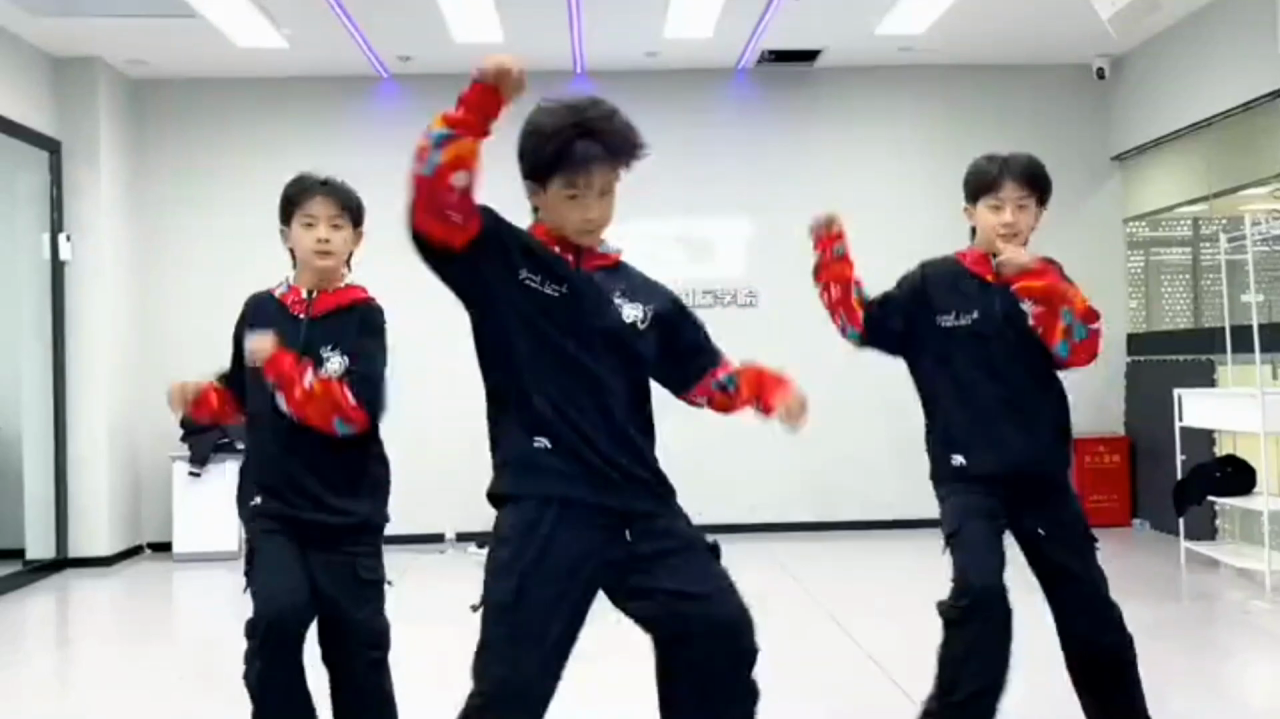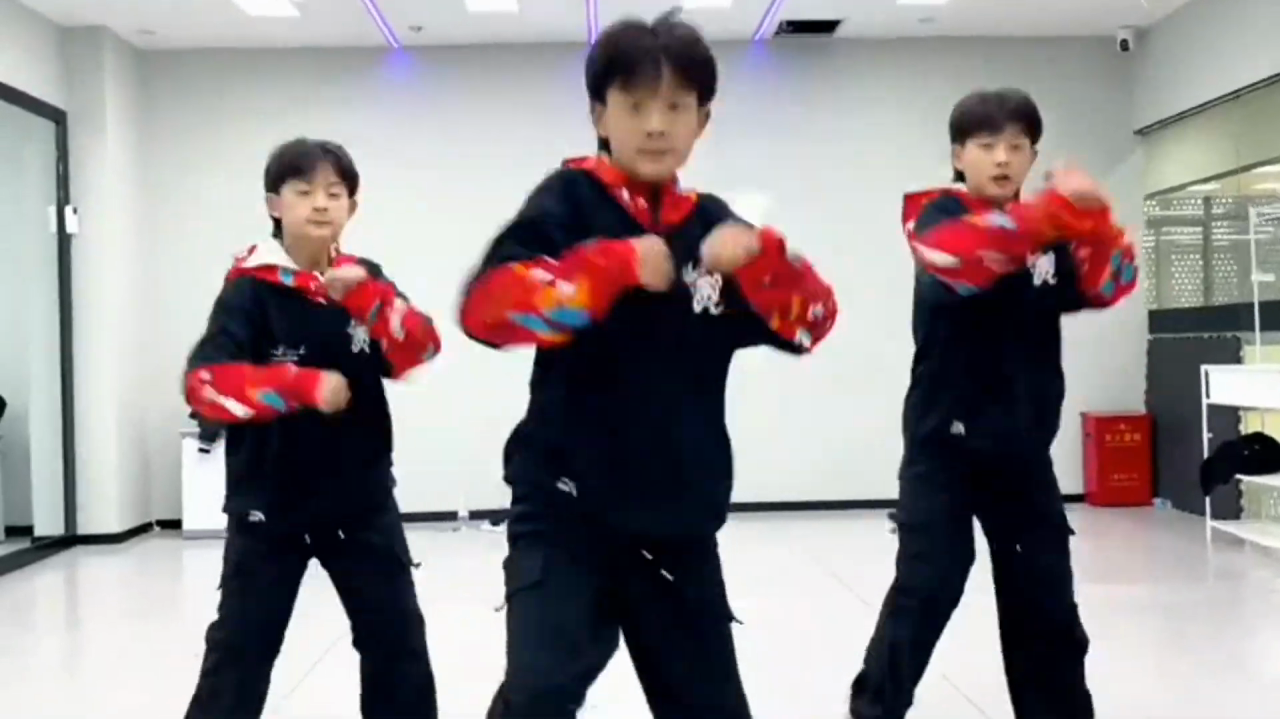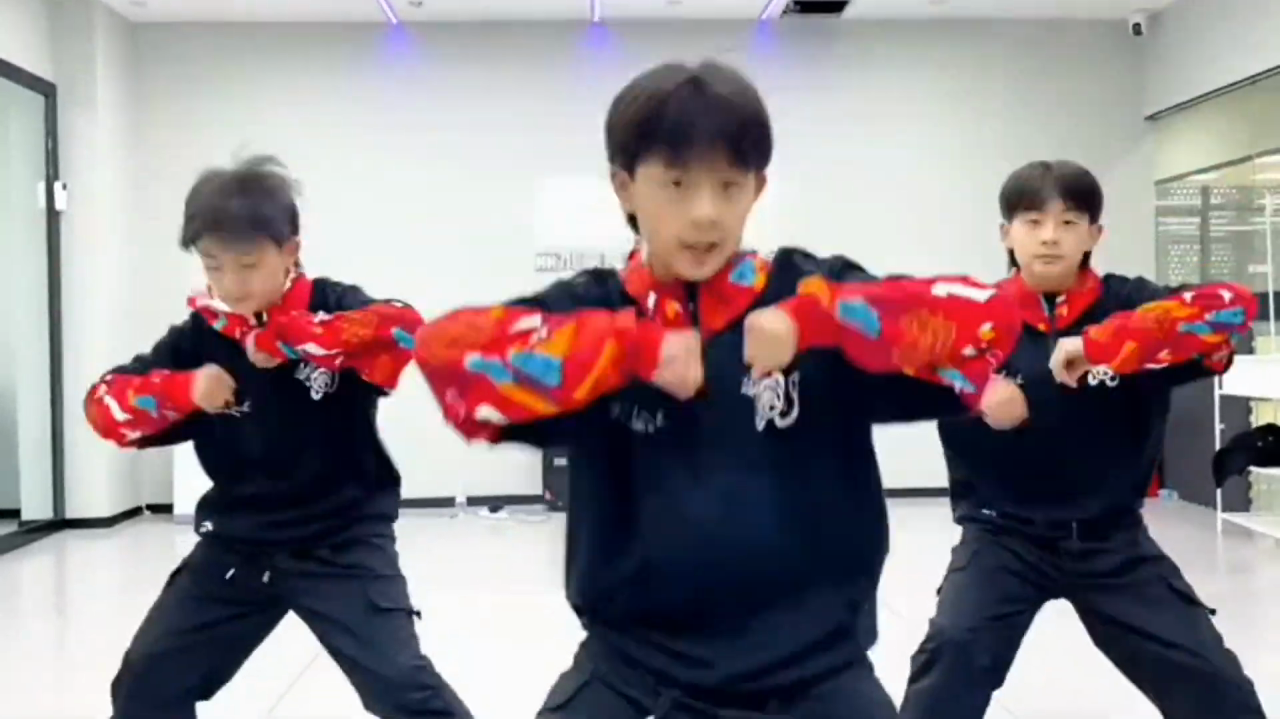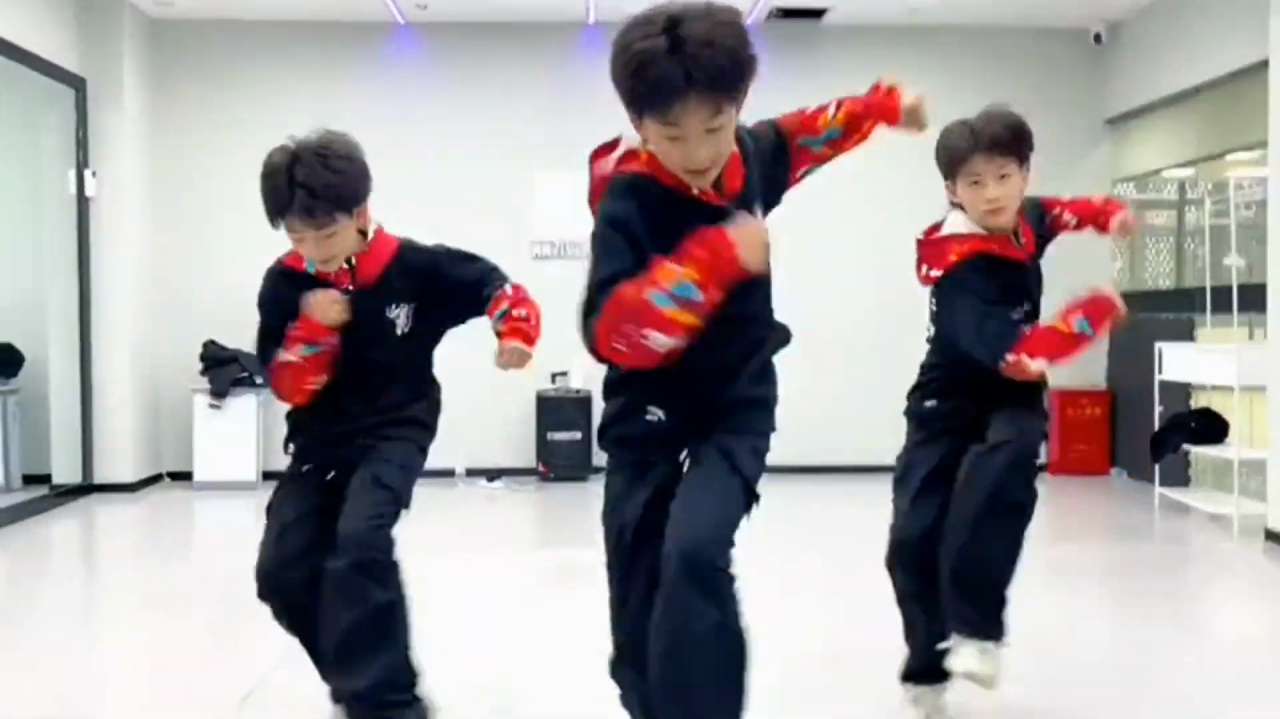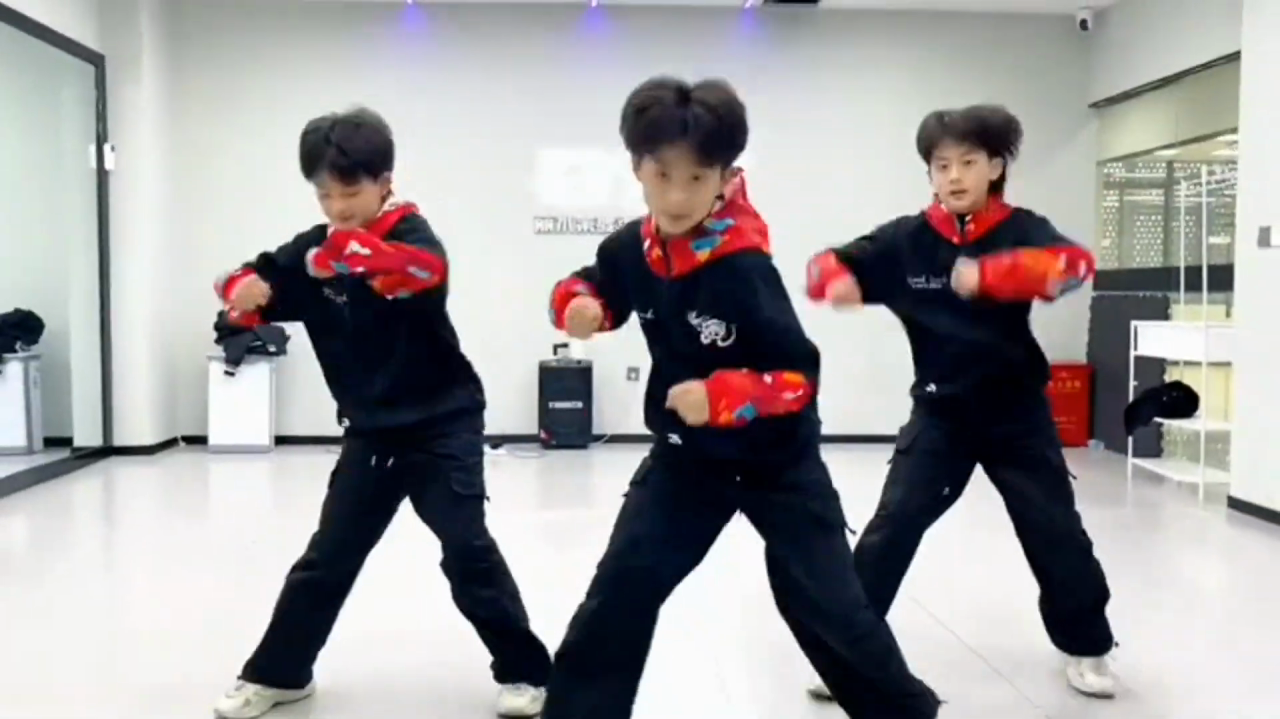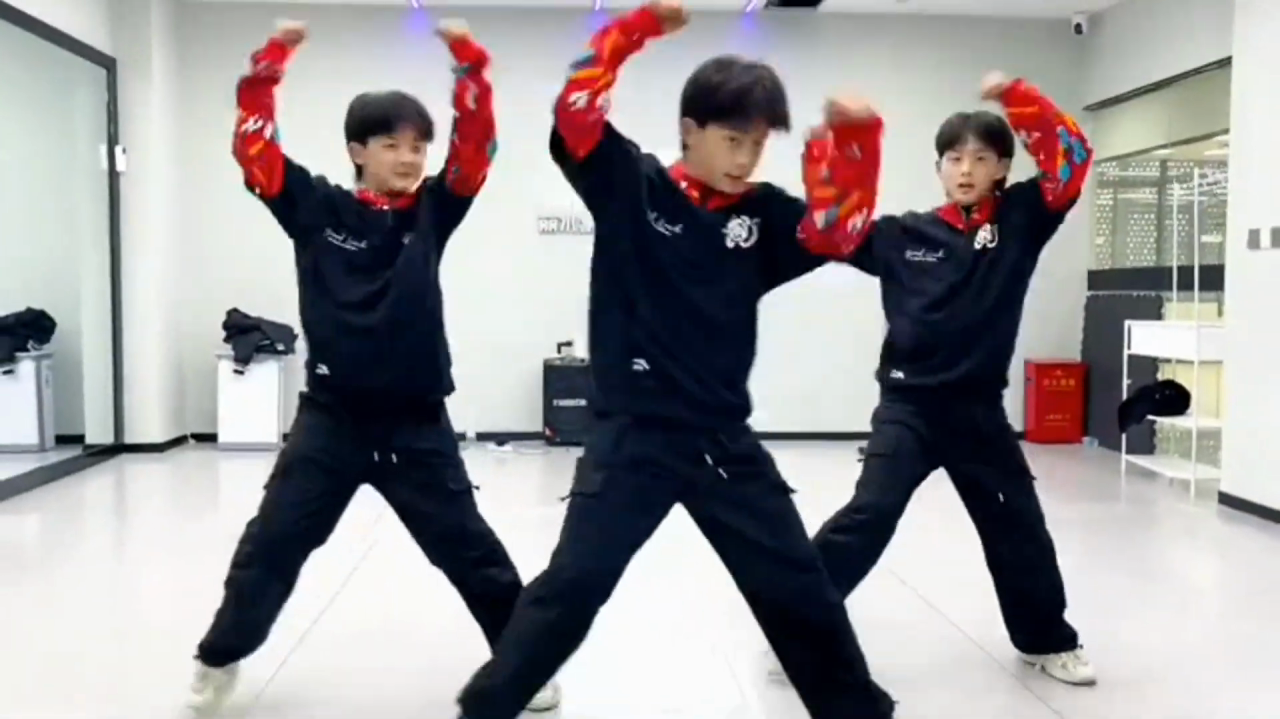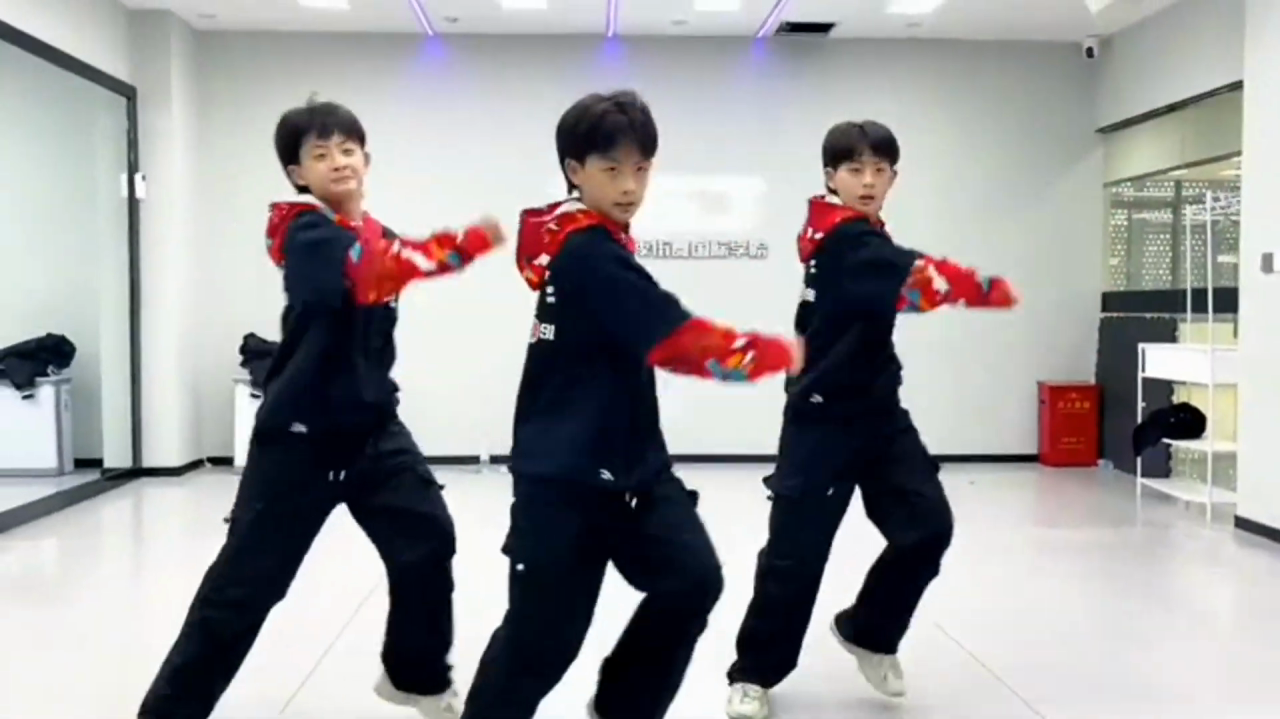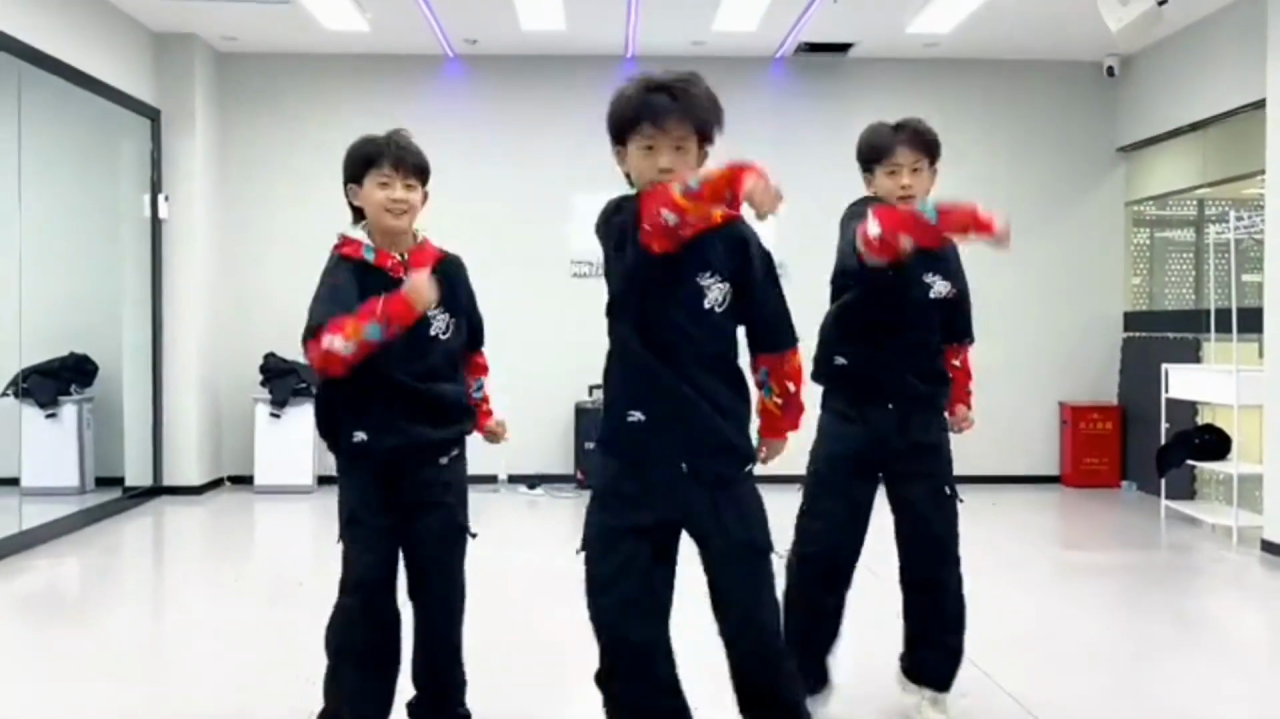
dt=0.5s
person 1, frame 1
left shoulder: (634, 291)
right shoulder: (505, 258)
left elbow: (707, 376)
right elbow: (434, 210)
left wrist: (768, 388)
right wrist: (481, 102)
left hip: (639, 503)
right hip: (548, 502)
left knee: (721, 635)
person 1, frame 2
left shoulder: (712, 225)
right shoulder: (566, 205)
left elbow: (808, 322)
right elbow: (488, 309)
left wrist: (760, 256)
right wrist: (619, 267)
left hip: (678, 527)
right hip: (562, 516)
person 1, frame 3
left shoulder: (814, 298)
right shoulder: (592, 319)
left elbow: (986, 319)
right elbow: (449, 351)
left wrist: (816, 319)
right wrist: (632, 347)
person 1, frame 4
left shoulder: (750, 153)
right shoulder: (629, 194)
left elbow: (803, 134)
right elbow: (617, 336)
left wrist: (881, 107)
right wrist: (717, 257)
left hip: (732, 416)
right hip: (648, 427)
left knee: (693, 559)
right knee: (639, 611)
person 1, frame 5
left shoulder: (743, 266)
right shoulder: (629, 248)
left elbow: (799, 375)
right elbow: (592, 287)
left wrist: (718, 399)
right wrist: (577, 306)
left hip: (776, 458)
right hip: (683, 449)
left knee: (835, 612)
right knee: (617, 596)
person 1, frame 6
left shoulder: (758, 213)
right shoulder: (634, 186)
left elbow: (836, 229)
right elbow: (575, 121)
left wrist: (847, 134)
left hip: (717, 429)
right hip: (635, 424)
left knee: (799, 582)
right knee: (578, 579)
person 1, frame 7
left shoulder: (582, 244)
right shoulder: (590, 255)
right elbow: (680, 342)
right wrist: (776, 353)
left hip: (631, 467)
right hip: (566, 477)
left knee: (692, 581)
right knee: (544, 631)
person 1, frame 8
left shoulder: (734, 240)
right shoulder: (620, 223)
left elbow: (775, 344)
right elbow: (660, 214)
left wrist: (778, 425)
right wrist: (738, 182)
left hip: (717, 459)
right hip: (631, 459)
left knee: (751, 620)
right knee: (629, 627)
person 2, frame 1
left shoulder: (361, 318)
right shoulder: (259, 311)
left elbow: (352, 413)
right elbow: (241, 395)
left wrist: (279, 361)
right wrist: (198, 400)
left hip: (345, 512)
right hip: (272, 509)
left knee: (357, 641)
right knee: (277, 620)
person 2, frame 2
left shoulder: (368, 281)
right shoulder: (251, 293)
left elbow: (415, 351)
right elbow: (205, 387)
left wrist: (366, 298)
right wrist: (303, 386)
left hip: (363, 499)
right hip: (270, 507)
left knee: (393, 643)
right knee: (241, 646)
person 2, frame 3
left shoulder: (336, 309)
right shoulder: (197, 337)
left elbow: (404, 331)
right elbow: (108, 404)
left wrist: (292, 338)
right wrist: (183, 392)
left hip: (345, 540)
right hip: (241, 546)
person 2, frame 4
left shoulder: (408, 263)
right shoulder: (284, 285)
left elbow: (495, 284)
right elbow: (290, 385)
left wrist: (517, 333)
right wrist: (318, 328)
left hip: (393, 439)
right hip: (320, 444)
left knee: (358, 546)
right knee: (280, 572)
person 2, frame 5
left shoulder: (410, 233)
right shoulder: (314, 247)
left elbow: (425, 271)
right elbow: (256, 285)
left wrist: (342, 252)
right wrist: (245, 290)
left hip: (442, 429)
right hip: (370, 436)
left knee: (468, 550)
right knee: (329, 557)
left ankle: (525, 670)
person 2, frame 6
left shoulder: (429, 208)
right shoulder: (316, 208)
left elbow: (475, 148)
right elbow: (255, 148)
left wrist: (470, 62)
right wrist: (268, 65)
left hip: (414, 420)
right hip: (331, 417)
left knee: (468, 547)
right knee: (275, 539)
right ankle: (220, 657)
person 2, frame 7
left shoulder: (376, 240)
right shoulder: (309, 233)
right elbow: (371, 272)
right wrist: (465, 245)
left hip: (374, 431)
right hip: (297, 443)
left knee: (428, 546)
right knee: (246, 580)
person 2, frame 8
left shoulder: (448, 270)
right shoulder: (344, 273)
right elbow: (324, 353)
left wrist: (483, 411)
right wrist: (399, 305)
left hip: (436, 461)
right hip: (366, 461)
left knee: (439, 590)
right knee: (366, 590)
person 3, frame 1
left shoulder: (1047, 278)
right shoulder: (935, 282)
left elbow: (1080, 346)
right elbow: (861, 324)
left wrist: (1037, 279)
right wrist: (830, 249)
left hip: (1042, 475)
right hip: (967, 477)
left knee: (1088, 601)
right knee: (979, 597)
person 3, frame 2
left shoulder: (1047, 229)
right shoulder: (942, 215)
left elbow: (1107, 286)
right elbow: (954, 259)
left wrist: (1087, 214)
right wrist: (1055, 210)
left hip: (1022, 452)
right hip: (943, 449)
left knee: (1045, 605)
right knee: (923, 594)
person 3, frame 3
left shoulder: (1129, 305)
left elbow: (1229, 308)
left wrist: (1107, 344)
left hip: (1107, 540)
right hip: (1003, 536)
right knee: (952, 656)
person 3, frame 4
left shoulder: (1027, 219)
right shoulder: (957, 264)
right elbow: (1018, 357)
left wrist: (1104, 213)
right wrist: (1092, 315)
left hip: (1012, 404)
right hip: (943, 413)
left knee: (1004, 467)
right knee: (912, 542)
left ankle: (977, 627)
person 3, frame 5
left shoulder: (1019, 229)
right shoulder: (907, 238)
left elbow: (1074, 265)
right elbow: (832, 263)
left wrist: (988, 275)
right wrist: (834, 282)
left hip: (1015, 412)
right hip: (939, 412)
left knee: (1058, 531)
right knee: (893, 527)
left ankle: (1085, 646)
person 3, frame 6
left shoulder: (1019, 221)
right shoulder: (919, 232)
left elbow: (1068, 157)
right elbow: (836, 242)
left wrist: (1014, 96)
left hip: (975, 411)
right hip: (909, 404)
left knee: (1019, 532)
right knee: (867, 518)
left ankle: (1046, 638)
person 3, frame 7
left shoulder: (872, 240)
right shoulder: (845, 240)
right elbow: (920, 281)
right wrist: (990, 289)
left hip: (881, 411)
right hip: (822, 418)
left knee: (928, 526)
right knee: (797, 550)
left ankle: (869, 634)
person 3, frame 8
left shoulder: (944, 256)
right shoulder: (861, 224)
right elbow: (883, 231)
left wrist: (958, 397)
right wrist: (972, 221)
left hip: (918, 418)
right hip: (853, 410)
left knee: (933, 554)
right knee: (825, 543)
